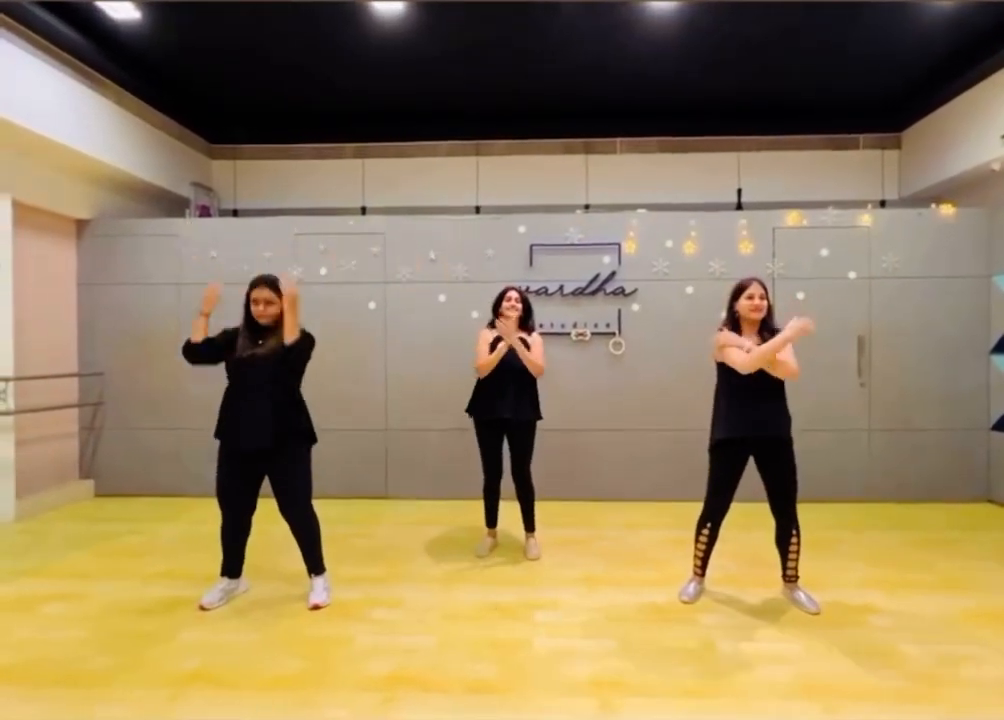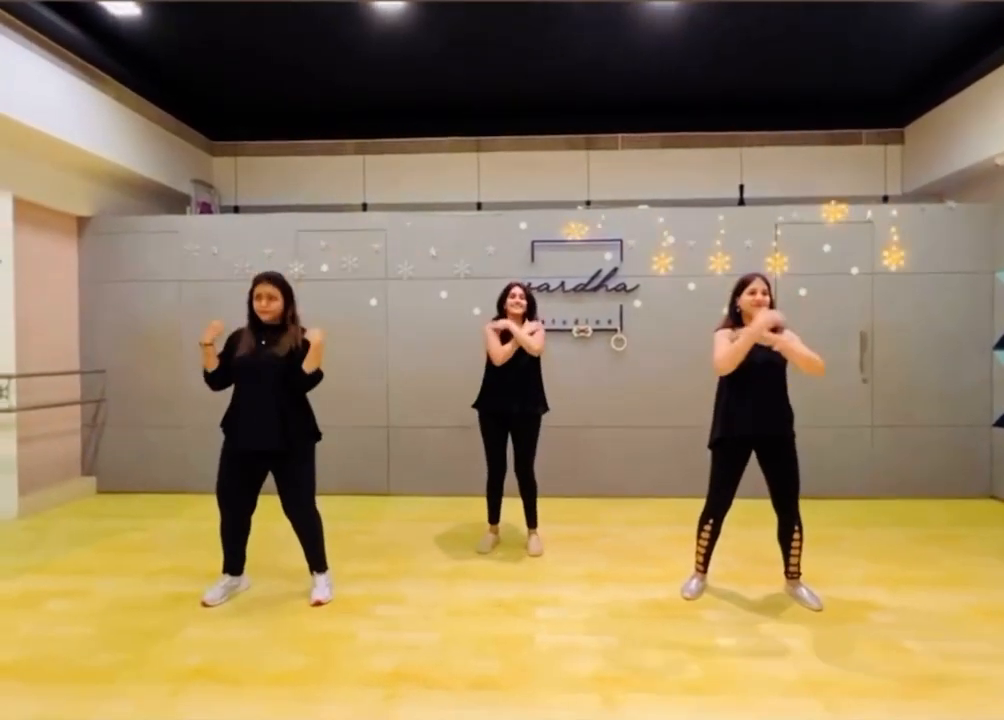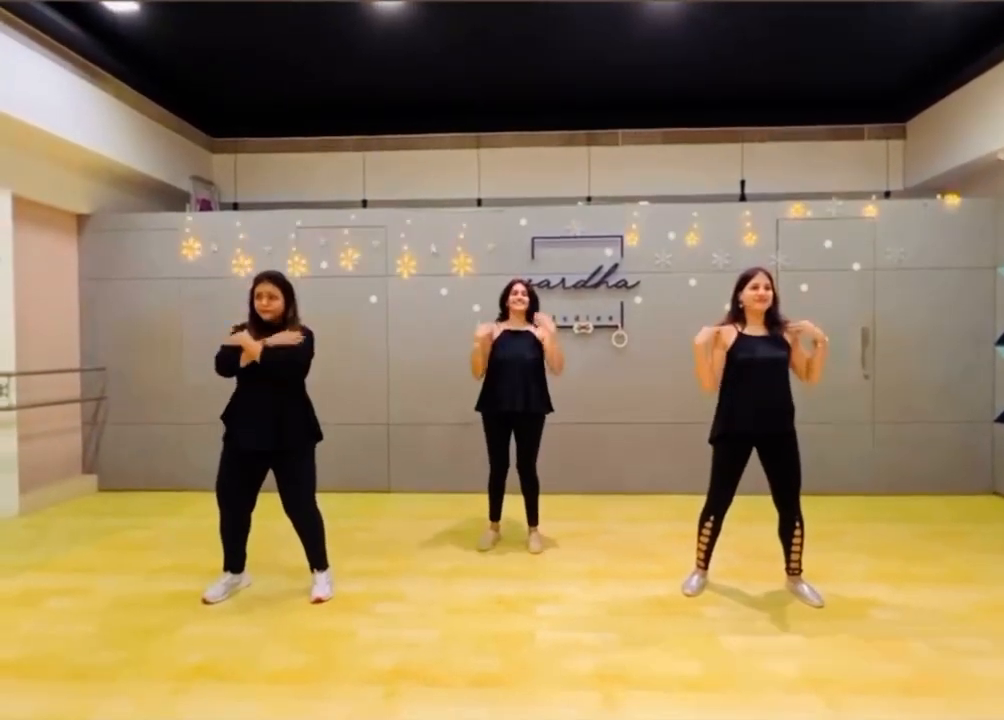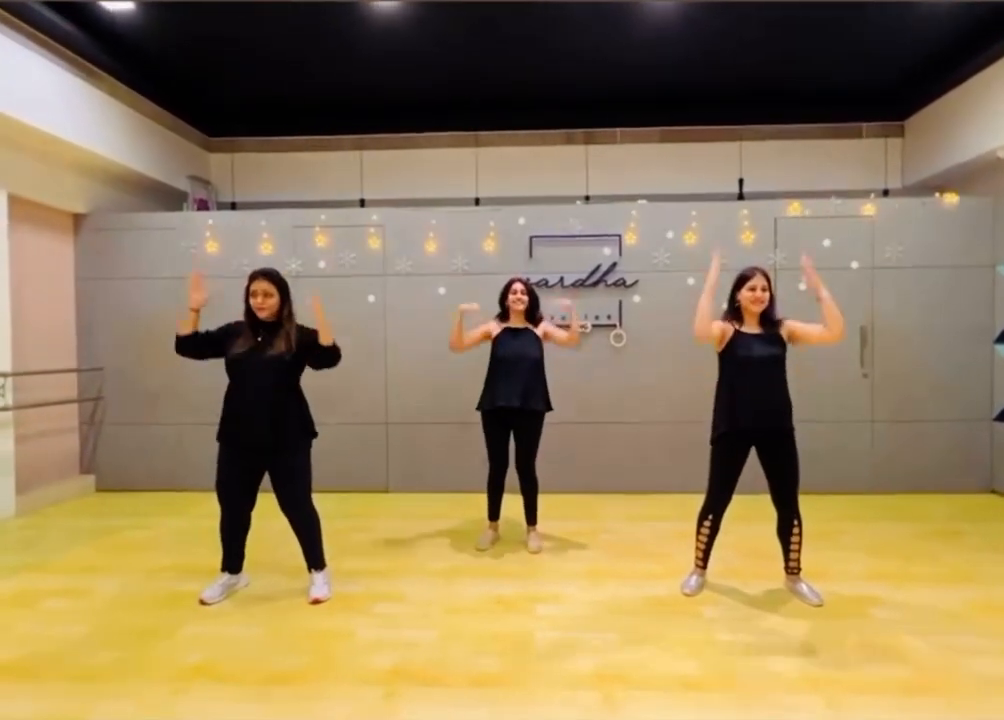
dt=0.2s
person 1, frame 1
left shoulder: (776, 340)
right shoulder: (724, 339)
left elbow: (790, 371)
right elbow: (745, 364)
left wrist: (749, 344)
right wrist: (790, 333)
left hip: (774, 435)
right hip: (731, 435)
left knee: (786, 512)
right knee: (715, 509)
left ankle: (791, 584)
right ankle: (697, 578)
person 1, frame 2
left shoulder: (783, 335)
right shoulder: (726, 335)
left elbow: (817, 369)
right elbow: (723, 366)
left wrist: (778, 340)
right wrist: (754, 331)
left hip: (777, 432)
right hip: (733, 432)
left knee: (789, 509)
right knee: (717, 505)
left ankle: (794, 580)
right ankle: (699, 574)
person 1, frame 3
left shoulder: (786, 334)
right shoulder: (726, 334)
left elbow: (811, 377)
right elbow: (710, 385)
left wrist: (819, 342)
right wrist: (700, 347)
left hip: (778, 430)
right hip: (733, 430)
left knee: (790, 506)
right knee: (717, 502)
left ankle: (795, 577)
right ankle: (700, 571)
person 1, frame 4
left shoulder: (782, 330)
right shoulder: (725, 330)
left elbow: (835, 333)
right elbow: (701, 331)
left wrist: (820, 289)
right wrist: (710, 283)
left hip: (777, 430)
right hip: (733, 430)
left knee: (788, 506)
right knee: (716, 501)
left ankle: (795, 577)
right ankle: (698, 569)
person 2, frame 1
left shoulder: (296, 339)
right shoulder: (235, 339)
left elbow: (295, 364)
right elbow: (195, 353)
left wrist: (291, 312)
right wrist: (205, 312)
left hip: (286, 440)
right hip: (238, 439)
left knee: (297, 510)
right knee: (234, 511)
left ankle: (318, 578)
right ankle: (231, 579)
person 2, frame 2
left shoulder: (299, 340)
right shoulder: (241, 338)
left elbow: (305, 383)
right elbow: (217, 380)
left wrist: (317, 351)
right wrist: (207, 346)
left hip: (291, 438)
right hip: (243, 437)
left knee: (300, 507)
right knee: (232, 507)
left ankle: (320, 575)
right ankle: (233, 575)
person 2, frame 3
left shoulder: (300, 338)
right shoulder: (245, 332)
left elbow: (282, 369)
right elbow: (227, 365)
left wrist: (251, 347)
right wrist: (268, 341)
left hip: (291, 437)
right hip: (243, 436)
left knee: (300, 506)
right knee: (231, 504)
left ankle: (321, 573)
right ankle: (233, 573)
person 2, frame 4
left shoulder: (297, 337)
right shoulder: (234, 335)
left elbow: (328, 357)
right elbow: (187, 346)
left wrist: (322, 318)
right wrist: (193, 308)
left hip: (287, 437)
right hip: (238, 437)
left knee: (297, 505)
right knee: (233, 506)
left ankle: (318, 573)
right ankle: (231, 574)
person 3, frame 1
left shoulder: (533, 336)
right shoulder: (487, 334)
left elbow: (538, 370)
right elbow: (481, 369)
left wrist: (513, 339)
right wrist: (507, 341)
left hip: (522, 415)
right hip: (488, 414)
left knee: (521, 474)
right knee: (492, 474)
left ankle: (530, 535)
right ankle: (491, 533)
person 3, frame 2
left shoulder: (536, 329)
right shoulder: (493, 328)
left elbow: (535, 348)
right elbow: (497, 358)
left wrist: (515, 328)
right wrist: (516, 333)
left hip: (527, 410)
right hip: (493, 409)
left knee: (524, 470)
right knee: (496, 470)
left ankle: (532, 532)
right ankle: (493, 530)
person 3, frame 3
left shoulder: (539, 331)
right shoulder: (494, 330)
left elbow: (557, 369)
right elbow: (478, 373)
left wrist: (551, 334)
right wrist: (479, 343)
left hip: (531, 409)
right hip: (495, 409)
left knee: (527, 468)
right knee: (498, 468)
left ankle: (533, 530)
right ankle: (493, 527)
person 3, frame 4
left shoulder: (540, 329)
right shoulder: (494, 328)
left elbow: (572, 341)
right elbow: (457, 345)
left wrist: (571, 313)
right wrist: (460, 316)
left hip: (530, 408)
right hip: (495, 407)
left knee: (526, 468)
right knee: (497, 467)
left ankle: (532, 529)
right ankle: (492, 526)
